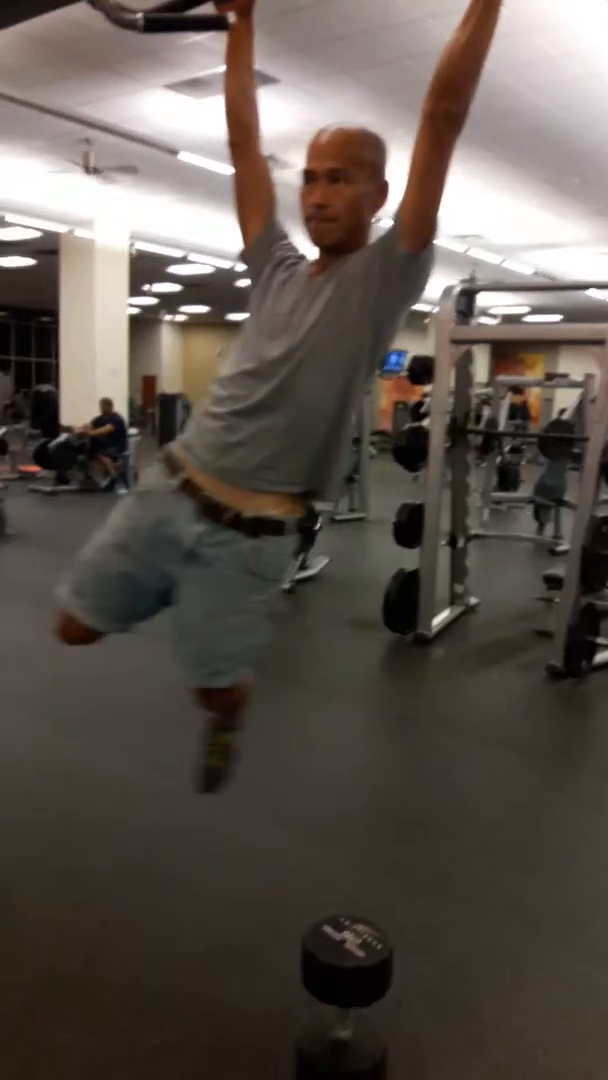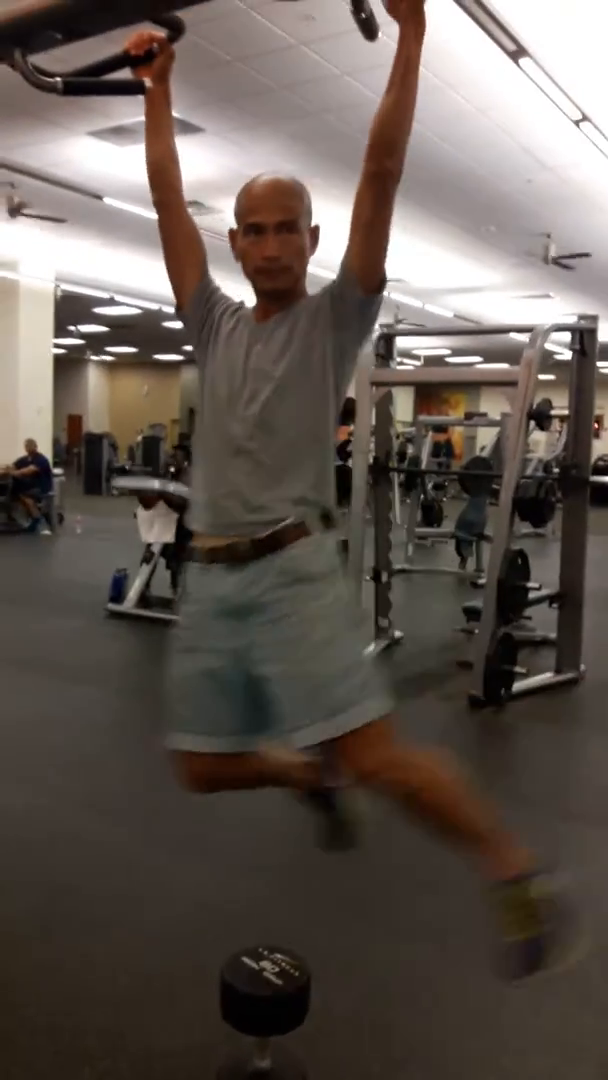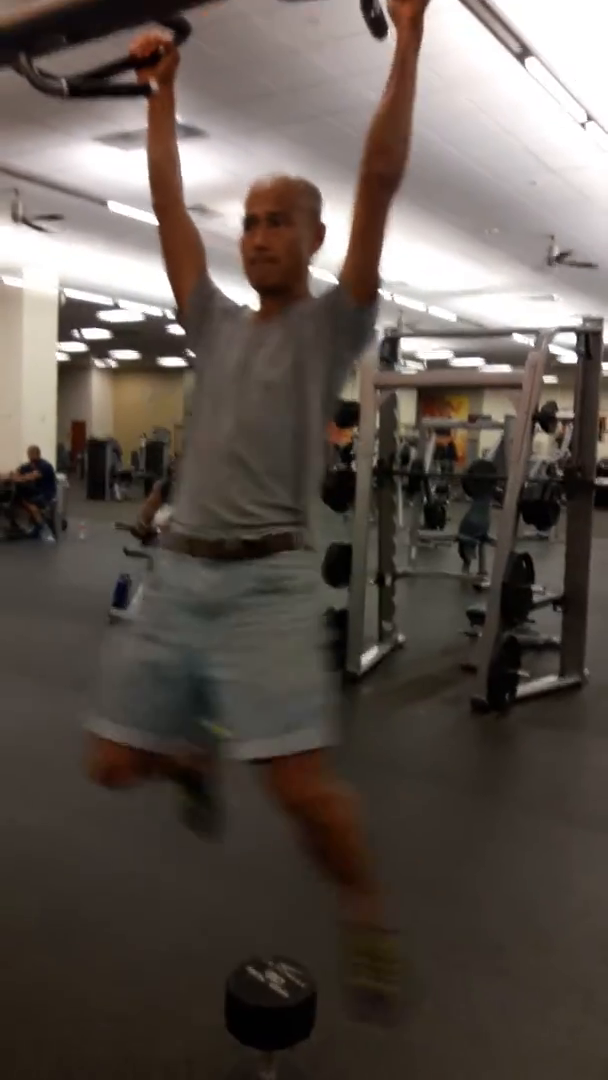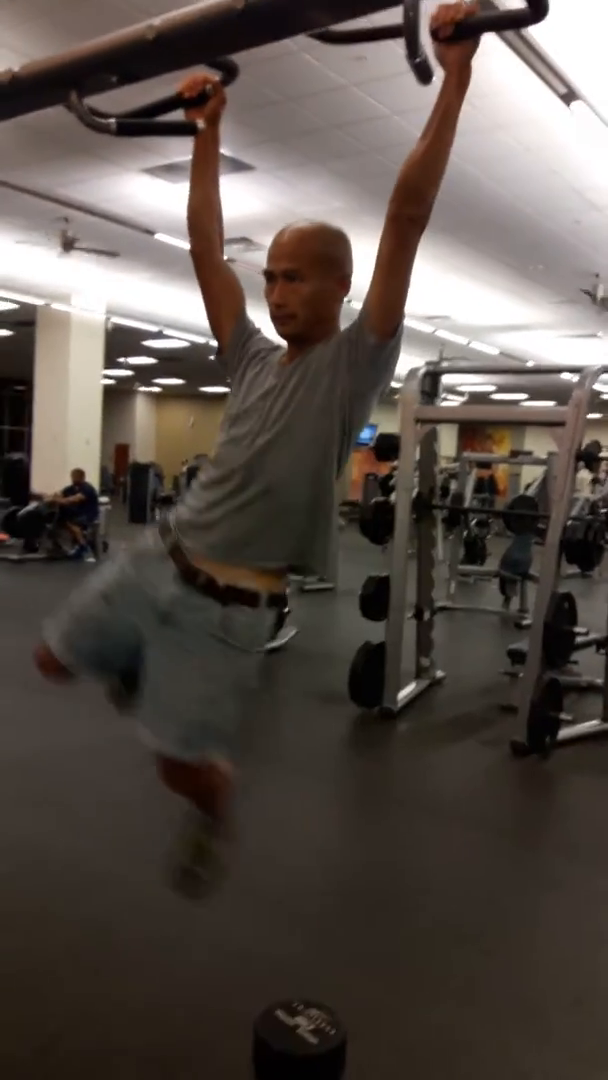
dt=1s
person 1, frame 1
left shoulder: (389, 271)
right shoulder: (278, 269)
left elbow: (444, 116)
right elbow: (244, 145)
left hip: (246, 531)
right hip: (169, 493)
left knee: (215, 685)
right knee: (73, 625)
left ankle: (224, 726)
right ankle: (164, 595)
person 1, frame 2
left shoulder: (333, 317)
right shoulder: (216, 325)
left elbow: (381, 176)
right elbow: (169, 205)
right wrist: (157, 91)
left hip: (292, 574)
right hip: (211, 579)
left knee: (370, 753)
right knee: (199, 766)
left ankle: (515, 874)
right ankle: (307, 772)
person 1, frame 3
left shoulder: (331, 322)
right shoulder: (217, 326)
left elbow: (378, 181)
right elbow: (170, 212)
right wrist: (161, 95)
left hip: (267, 585)
right hip: (179, 575)
left knee: (301, 781)
right knee: (111, 764)
left ankle: (365, 913)
right ankle: (189, 753)
person 1, frame 4
left shoulder: (358, 364)
right shoulder: (252, 358)
left elbow: (406, 220)
right elbow: (205, 245)
left wrist: (454, 78)
right wrist: (206, 131)
left hip: (228, 605)
right hip: (157, 562)
left knee: (181, 765)
right knee: (55, 660)
left ankle: (211, 818)
right ankle: (149, 672)
